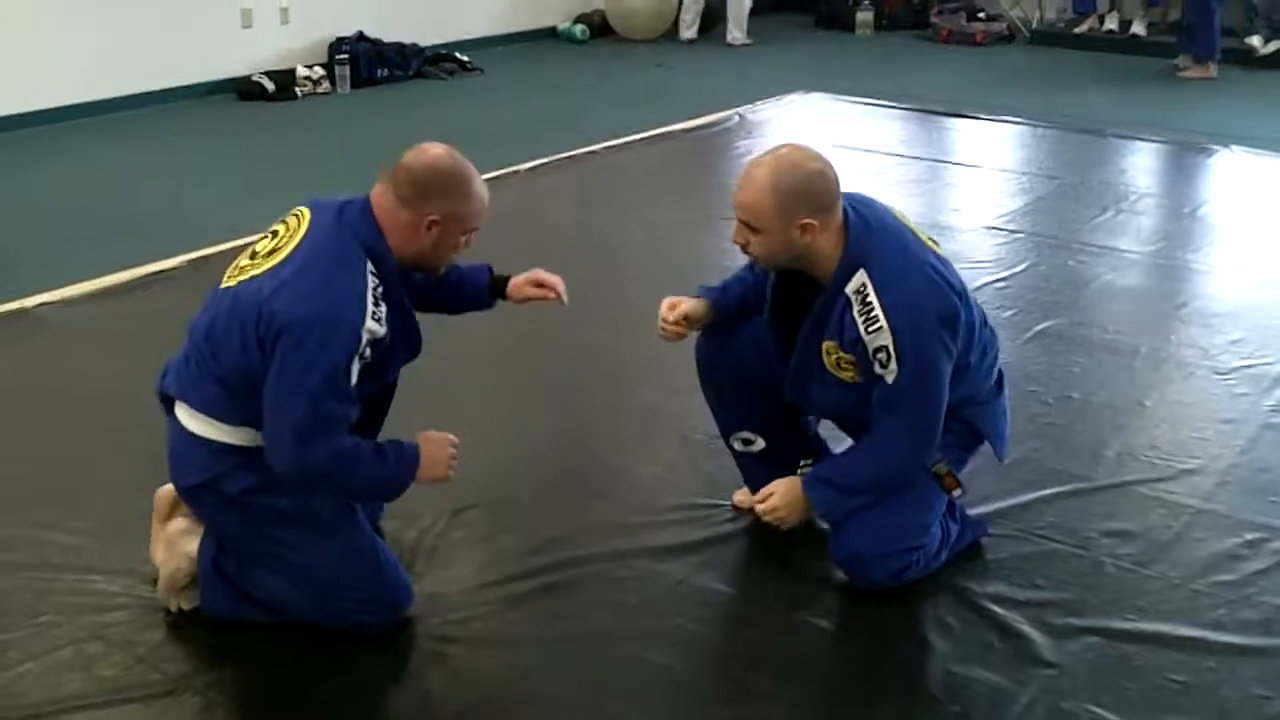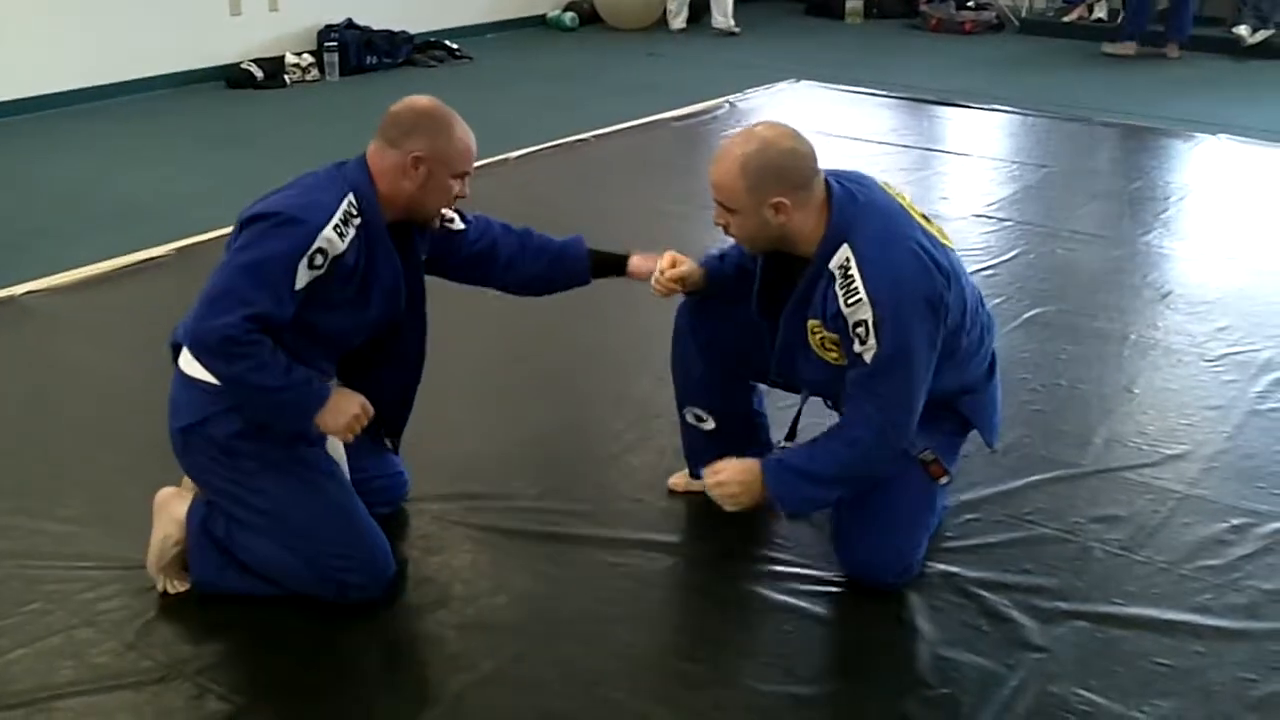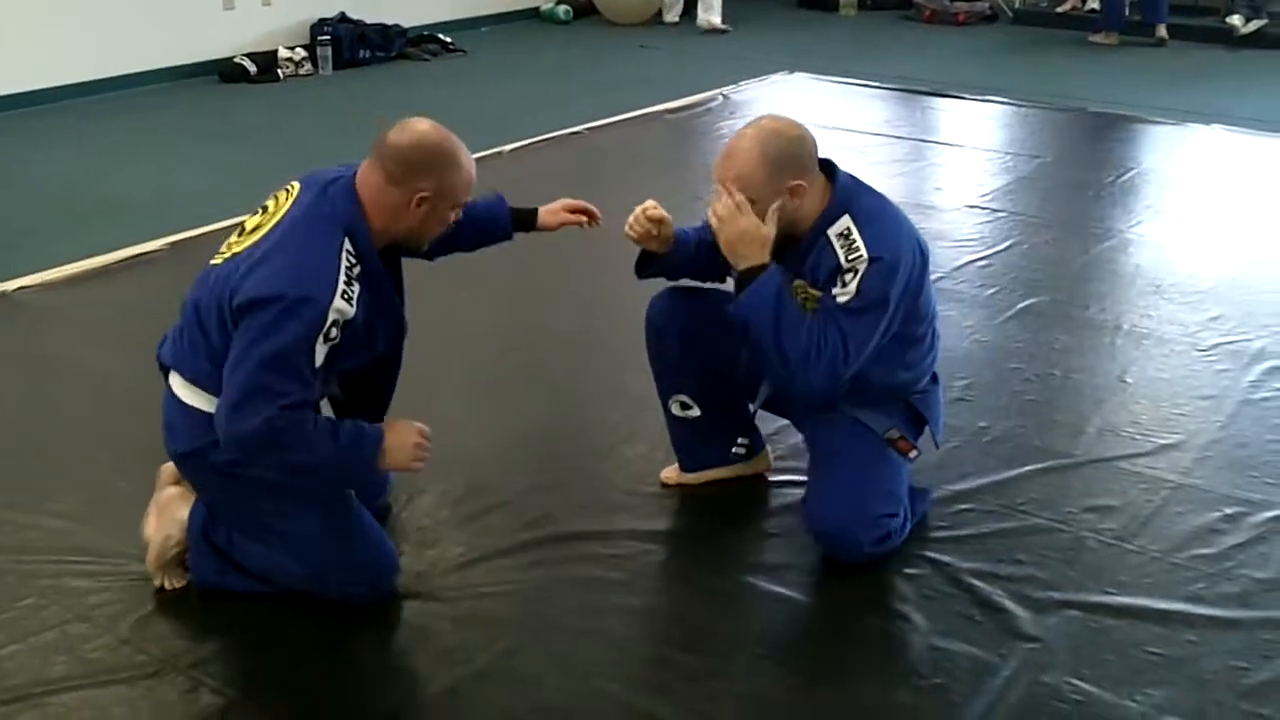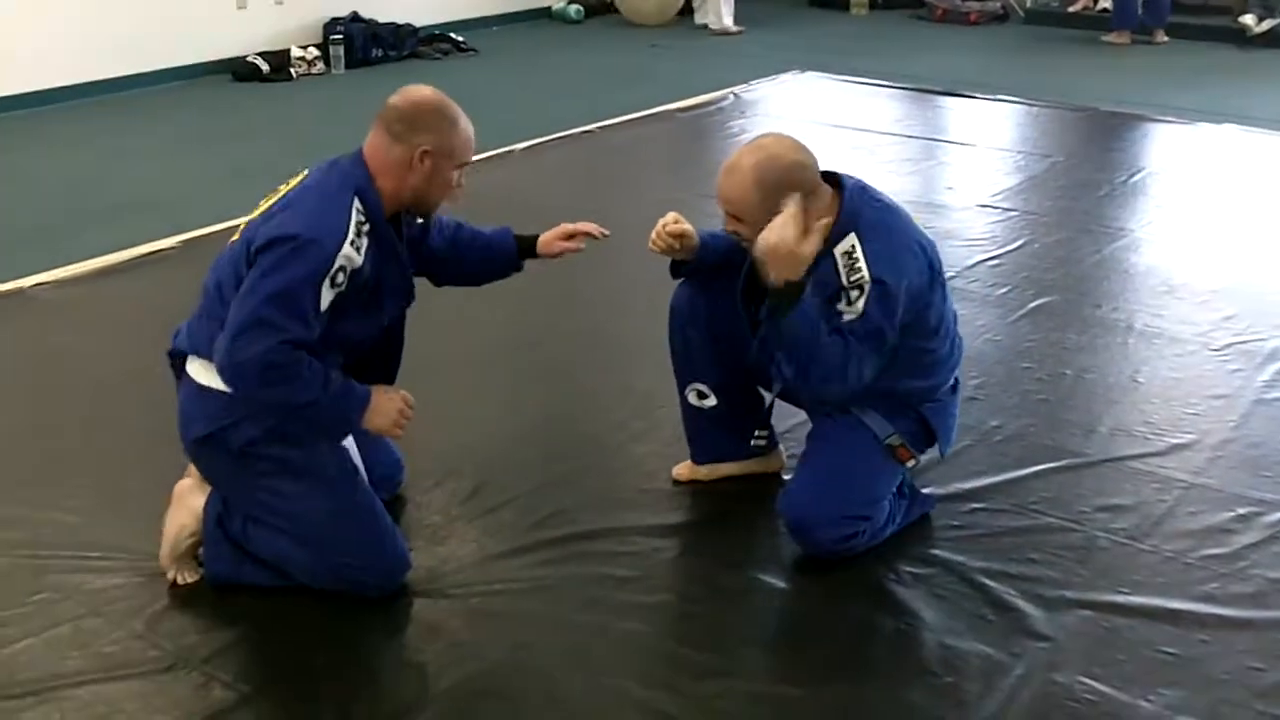
dt=0.5s
person 1, frame 1
left shoulder: (342, 221)
right shoulder: (333, 309)
left elbow: (408, 279)
right elbow: (307, 454)
left wrist: (499, 287)
right wrist: (411, 463)
left hip: (255, 416)
right hip: (232, 457)
left knee: (362, 510)
right knee: (377, 602)
left ankle: (200, 503)
right ankle: (204, 558)
person 1, frame 2
left shoulder: (407, 214)
right shoulder: (306, 225)
left elbow: (498, 252)
right elbow: (216, 331)
left wrist: (619, 265)
right wrist: (316, 402)
left hip: (292, 399)
right hip: (231, 413)
left knee: (384, 490)
right knee: (361, 575)
left ankle: (232, 489)
right ankle: (193, 527)
person 1, frame 3
left shoulder: (343, 193)
right shoulder: (308, 287)
left elbow: (432, 229)
right elbow: (257, 426)
left wrist: (529, 219)
right wrist: (374, 446)
left hip: (268, 399)
right hip: (225, 429)
left knee: (369, 489)
right knee: (364, 574)
left ankle: (209, 488)
right ankle: (192, 524)
person 1, frame 4
left shoulder: (360, 191)
right shoulder: (322, 235)
left elbow: (432, 246)
right elbow: (252, 359)
left wrist: (531, 247)
right wrist: (357, 406)
left hip: (272, 399)
right hip: (240, 414)
left knee: (382, 475)
right knee: (376, 567)
left ankle: (229, 474)
right ankle: (209, 515)
person 2, frame 1
left shoulder: (904, 302)
right shoulder: (825, 221)
left elbow: (904, 440)
right elbow: (761, 280)
left wrist: (813, 495)
right wrist: (706, 307)
left hip: (931, 417)
left knee: (867, 557)
right knee: (723, 348)
left ankle: (946, 522)
right ankle: (791, 469)
person 2, frame 2
left shoulder: (888, 280)
right shoulder: (817, 197)
left elbow: (877, 431)
right elbow: (766, 260)
left wrist: (769, 478)
right wrist: (704, 275)
left hip: (922, 399)
left knee: (875, 561)
right knee: (702, 319)
left ankle: (916, 490)
right ankle: (715, 466)
person 2, frame 3
left shoulder: (879, 248)
right shoulder: (777, 201)
left elbow: (817, 371)
right elbow: (711, 248)
left wrist: (755, 267)
right wrist: (668, 243)
left hip: (866, 397)
left knee: (845, 530)
right knee: (671, 314)
left ankle: (879, 483)
right ankle: (727, 453)
person 2, frame 4
left shoulder: (884, 262)
right shoulder: (809, 198)
left elbow: (826, 379)
right elbow: (747, 252)
left wrist: (787, 283)
right wrist: (695, 248)
left hip: (888, 402)
left knee: (816, 525)
right knee: (696, 303)
left ankle: (899, 497)
right ankle: (743, 449)
